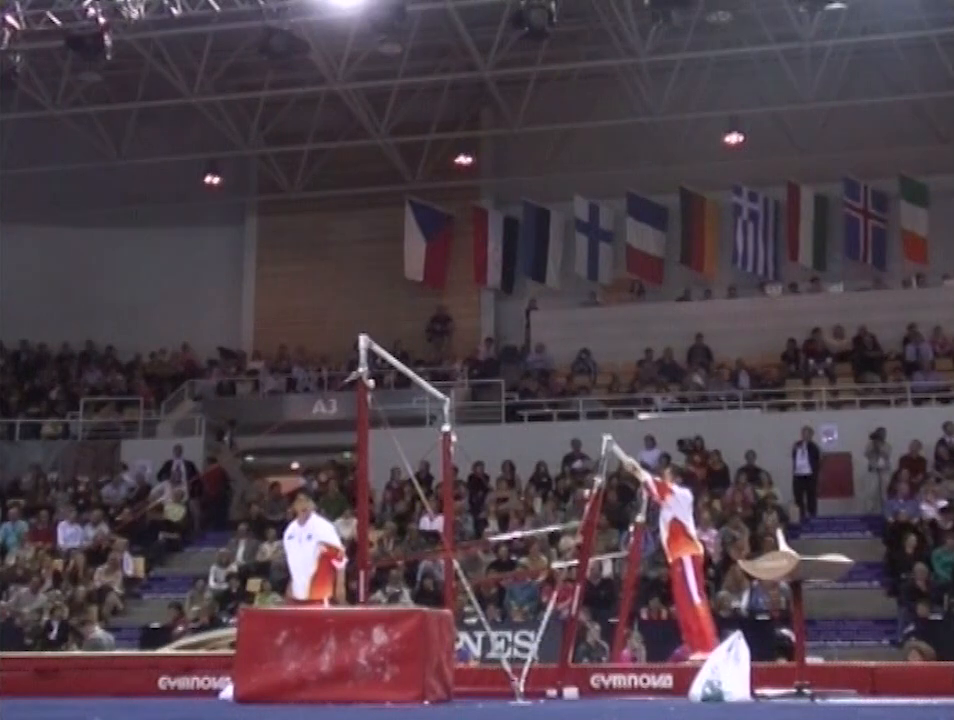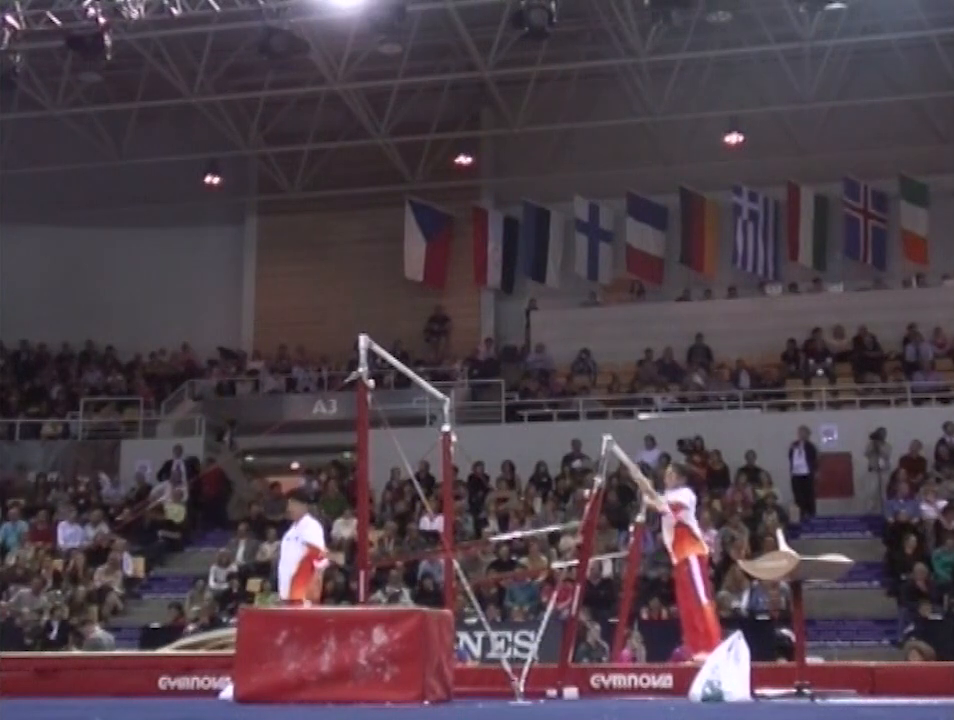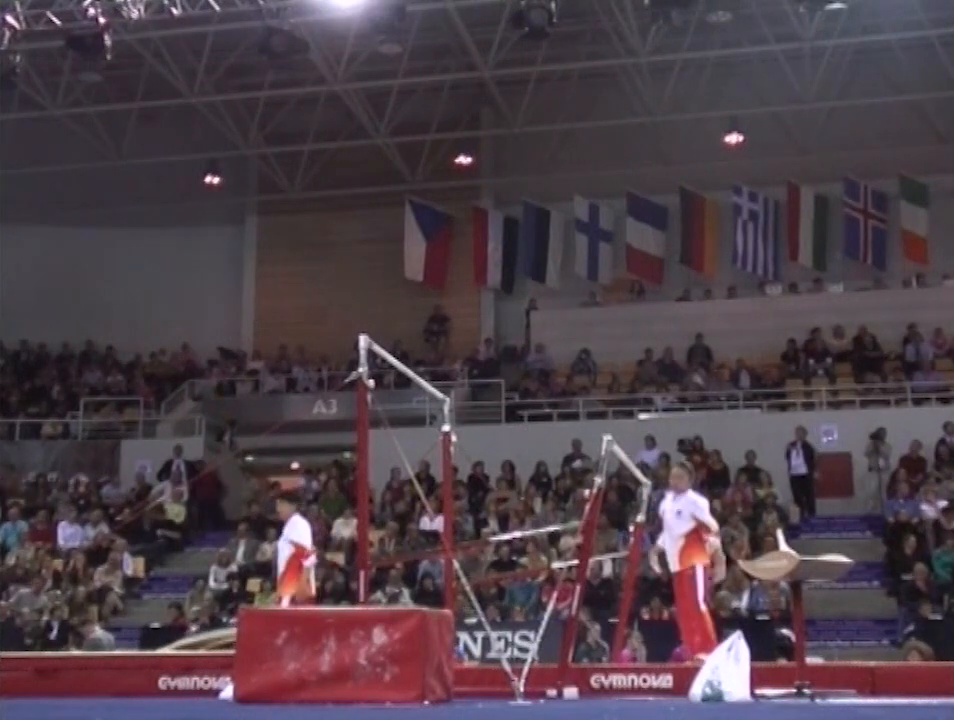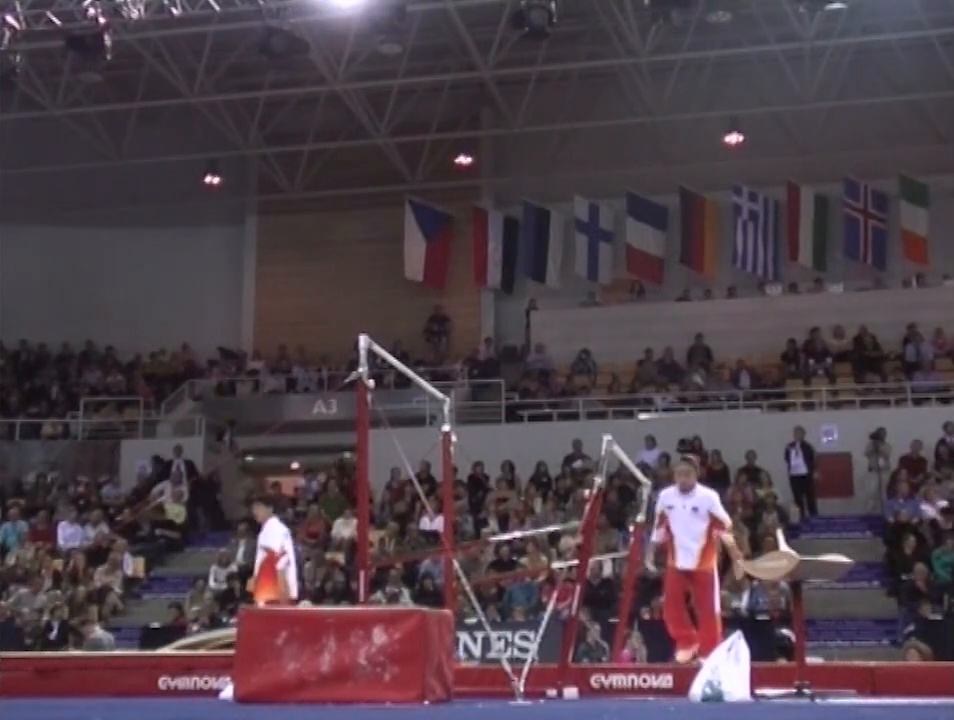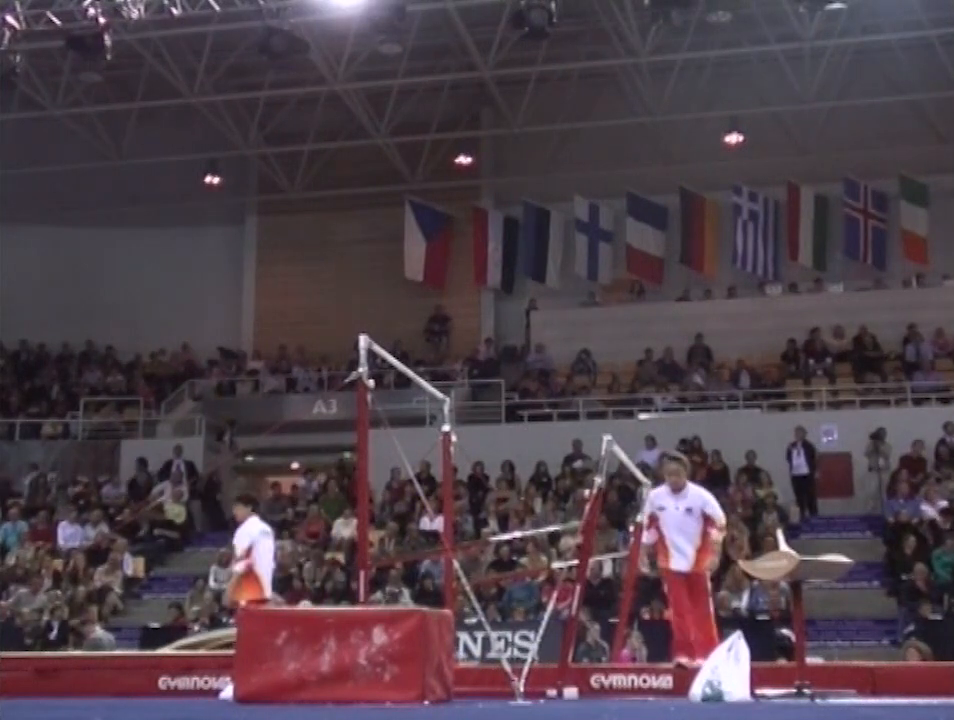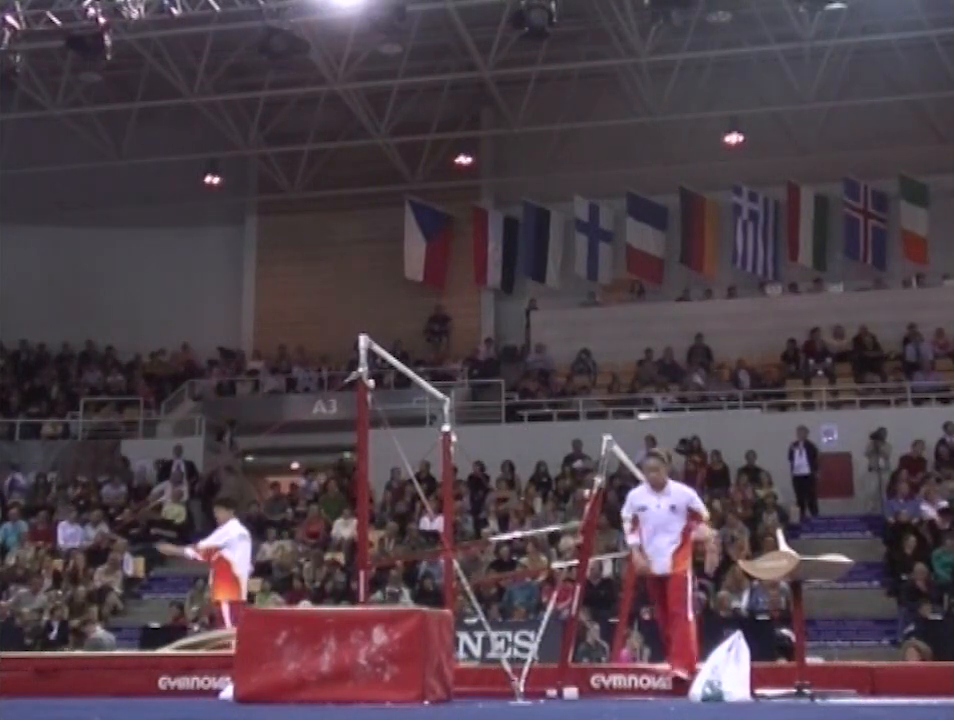
dt=0.3s
person 1, frame 1
left shoulder: (681, 494)
right shoulder: (669, 498)
left elbow: (655, 484)
right elbow: (653, 486)
left wrist: (636, 469)
right wrist: (637, 471)
left hip: (686, 555)
right hip: (678, 556)
left knee: (694, 599)
right knee: (683, 603)
left ankle: (707, 647)
right ankle: (695, 649)
person 1, frame 2
left shoulder: (684, 495)
right shoulder: (672, 496)
left elbow: (666, 505)
right elbow: (658, 501)
left wrist: (643, 483)
right wrist: (641, 481)
left hip: (691, 554)
right hip: (680, 556)
left knee: (700, 600)
right knee: (686, 605)
left ankle: (711, 647)
right ankle: (696, 650)
person 1, frame 3
left shoulder: (696, 501)
right shoulder: (666, 502)
left elbow: (711, 531)
left wrist: (719, 562)
right wrist: (655, 553)
left hip: (694, 561)
right hip: (676, 563)
left knee: (695, 604)
right knee: (682, 609)
left ankle: (708, 650)
right ankle: (693, 650)
person 1, frame 4
left shoulder: (708, 497)
right shoulder: (665, 496)
left elbow: (724, 526)
right elbow: (660, 526)
left wrist: (736, 557)
right wrist: (651, 551)
left hip: (704, 560)
right hip: (677, 561)
left knee: (708, 608)
right knee: (671, 602)
left ankle: (709, 653)
right ankle: (686, 642)
person 1, frame 5
left shoulder: (701, 496)
right shoulder: (655, 496)
left elbow: (718, 524)
right elbow: (649, 525)
left wrist: (715, 553)
right wrist: (643, 554)
left hip: (697, 561)
right hip: (669, 562)
left knee: (701, 609)
right knee: (678, 608)
left ankle: (705, 652)
right ankle: (684, 653)
person 1, frame 6
left shoulder: (684, 493)
right shoulder: (635, 496)
left elbow: (702, 521)
right elbow: (630, 527)
left wrist: (711, 550)
right wrist: (636, 554)
left hip: (678, 563)
right hip: (651, 564)
left knee: (680, 613)
right knee: (663, 616)
left ankle: (683, 665)
right ankle: (676, 660)
